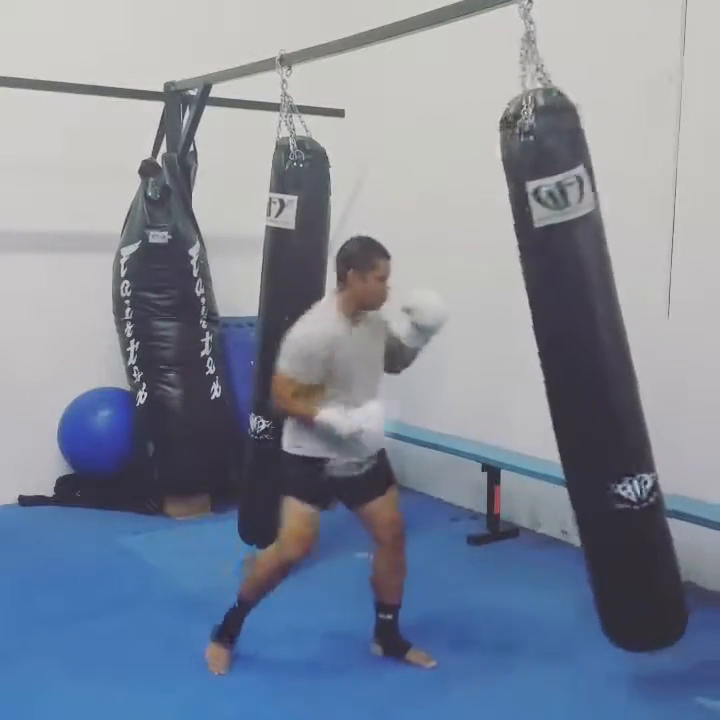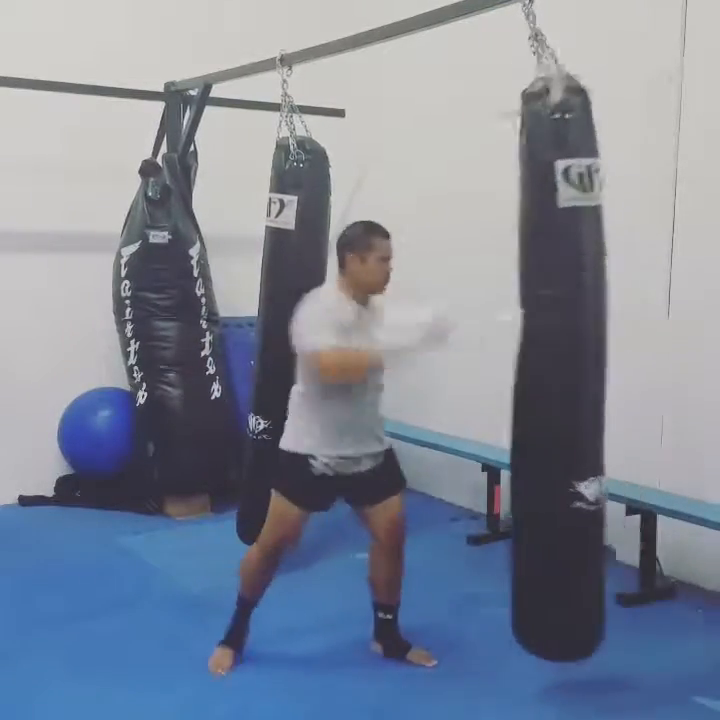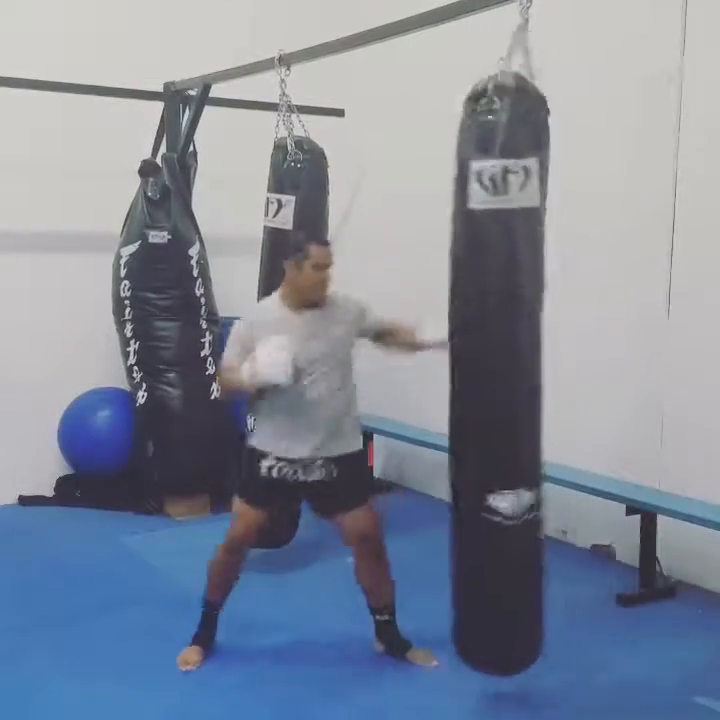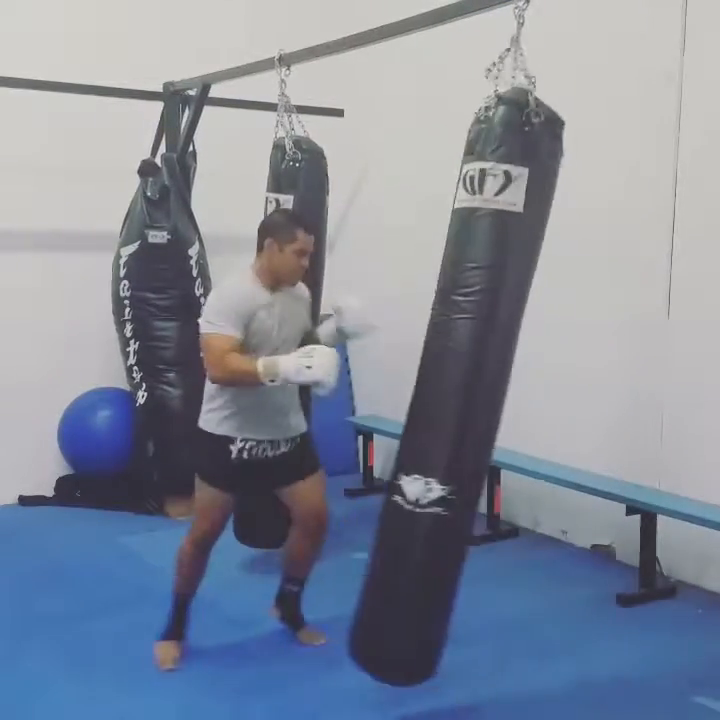
dt=0.3s
person 1, frame 1
left shoulder: (372, 319)
right shoulder: (315, 332)
left elbow: (393, 362)
right elbow: (285, 399)
left wrist: (417, 335)
right wrist: (336, 421)
left hip: (364, 453)
right hip: (315, 456)
left knee: (392, 535)
right knee: (291, 552)
left ankle: (388, 636)
right ankle: (226, 631)
person 1, frame 2
left shoulder: (367, 306)
right shoulder: (321, 309)
right elbow: (333, 371)
left wrist: (420, 331)
right wrist: (397, 342)
left hip: (367, 448)
right hip: (311, 451)
left knee: (391, 535)
right knee: (275, 543)
left ankle: (387, 634)
right ankle: (234, 634)
person 1, frame 3
left shoulder: (346, 310)
right shoulder: (256, 321)
left elbow: (390, 333)
right elbow: (228, 382)
left wrist: (433, 335)
right wrist: (254, 374)
left hip: (339, 454)
right hip: (274, 454)
left knee: (369, 542)
right knee: (236, 542)
left ankle: (390, 636)
right ankle: (204, 634)
person 1, frame 4
left shoulder: (296, 294)
right shoulder: (232, 296)
right elbow: (220, 367)
left wrist: (329, 333)
right wrist: (280, 368)
left hip: (287, 432)
right hip: (230, 435)
left knee: (314, 518)
right knee: (205, 532)
left ankle: (287, 604)
right ankle: (175, 626)
